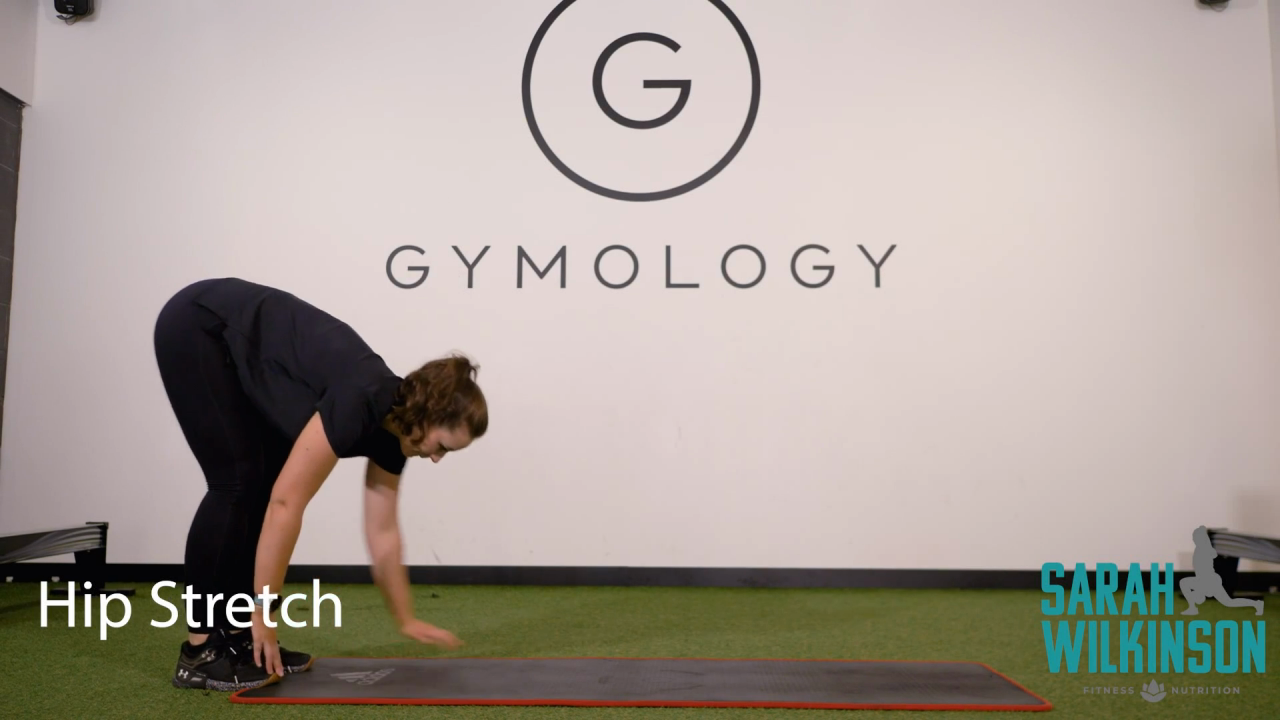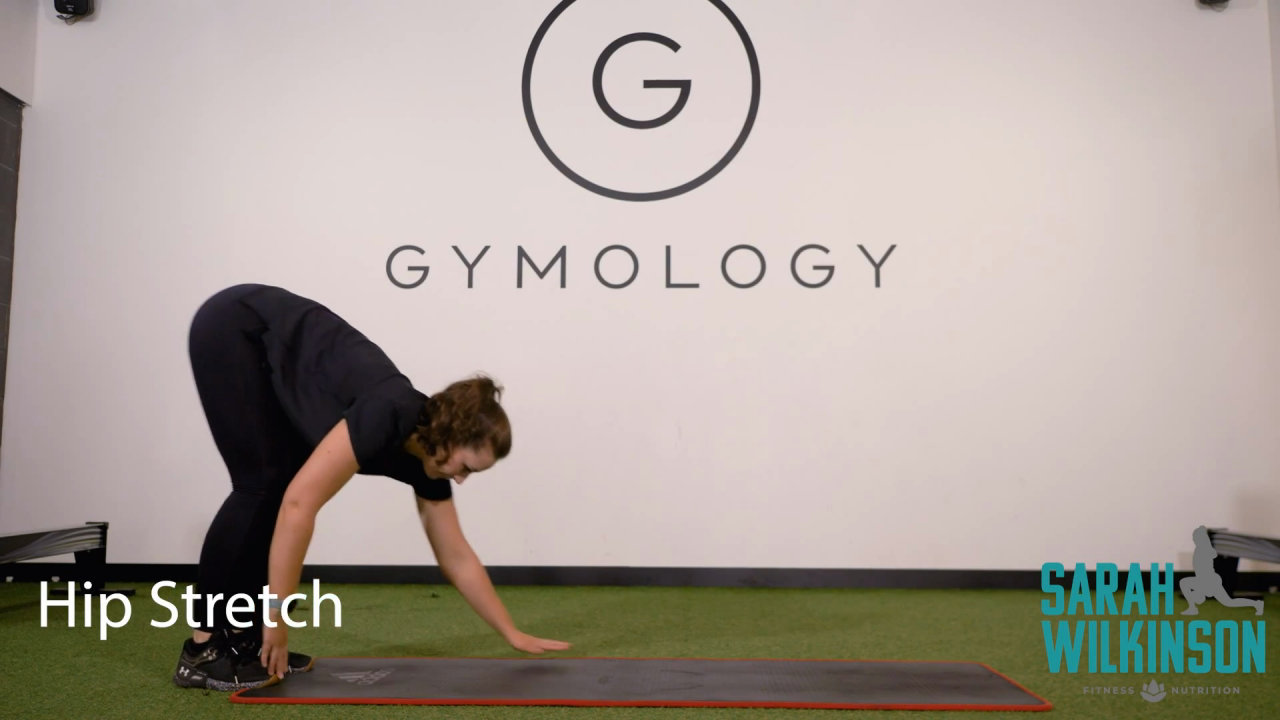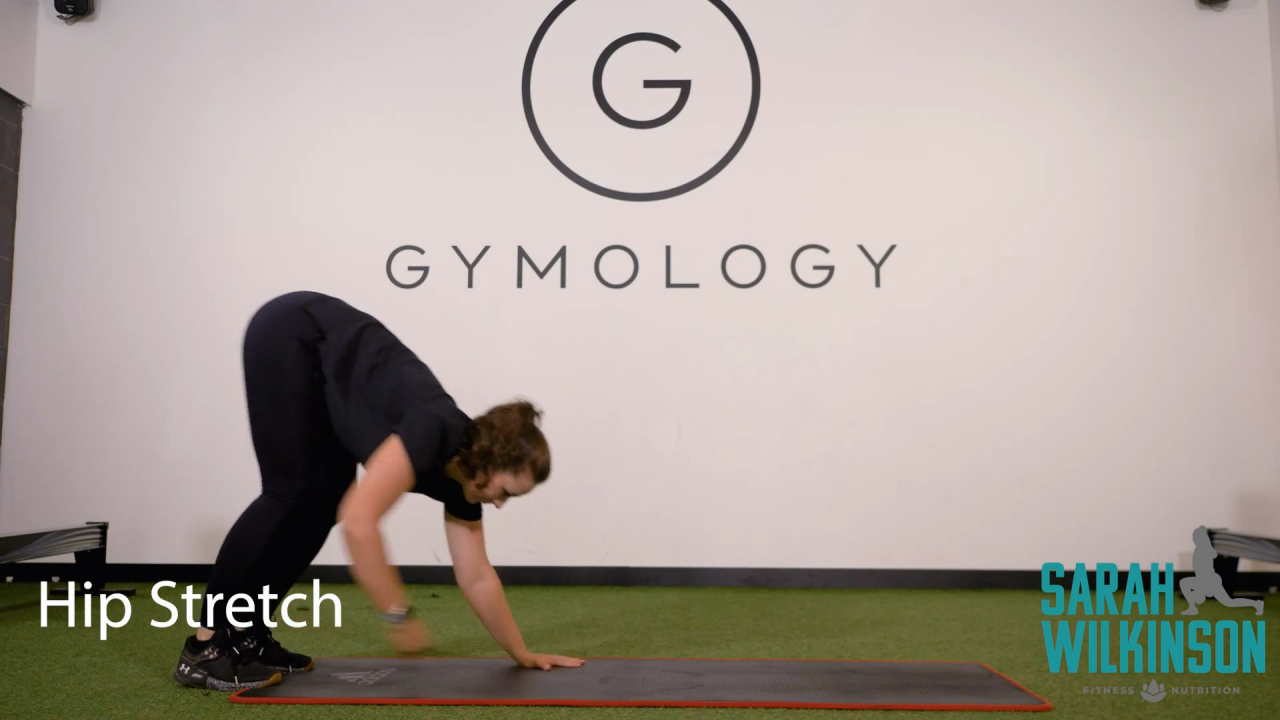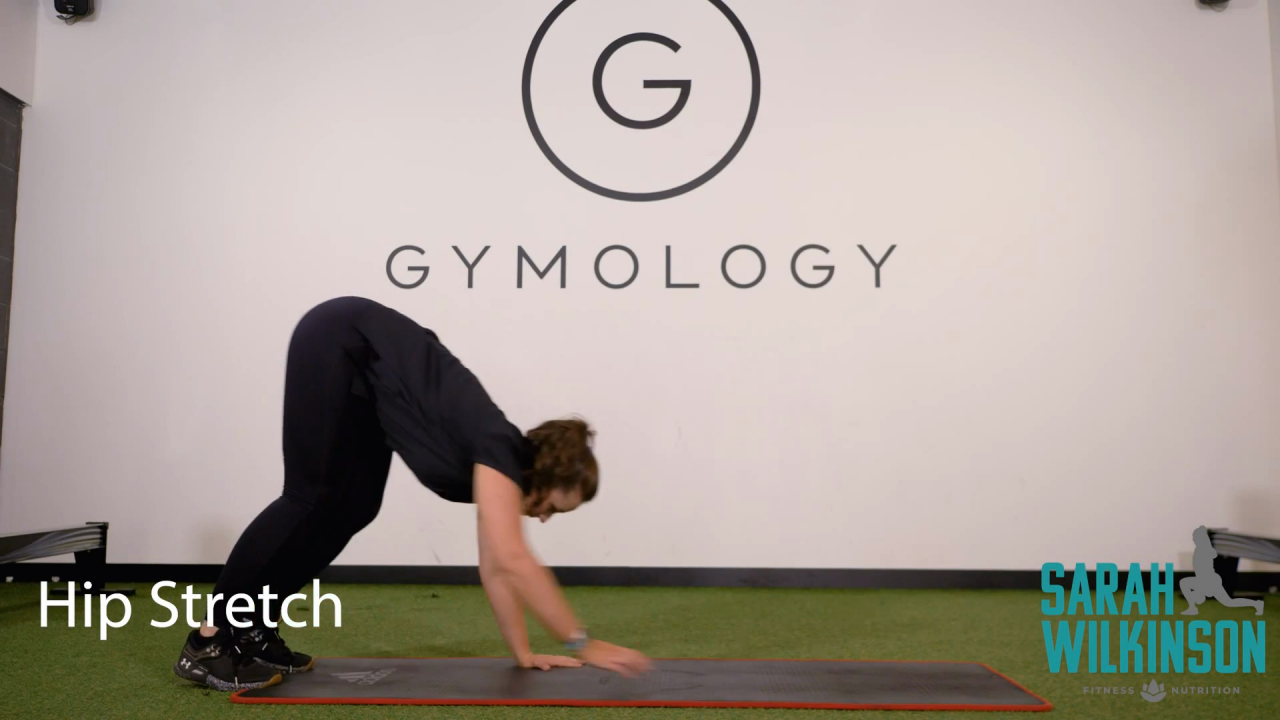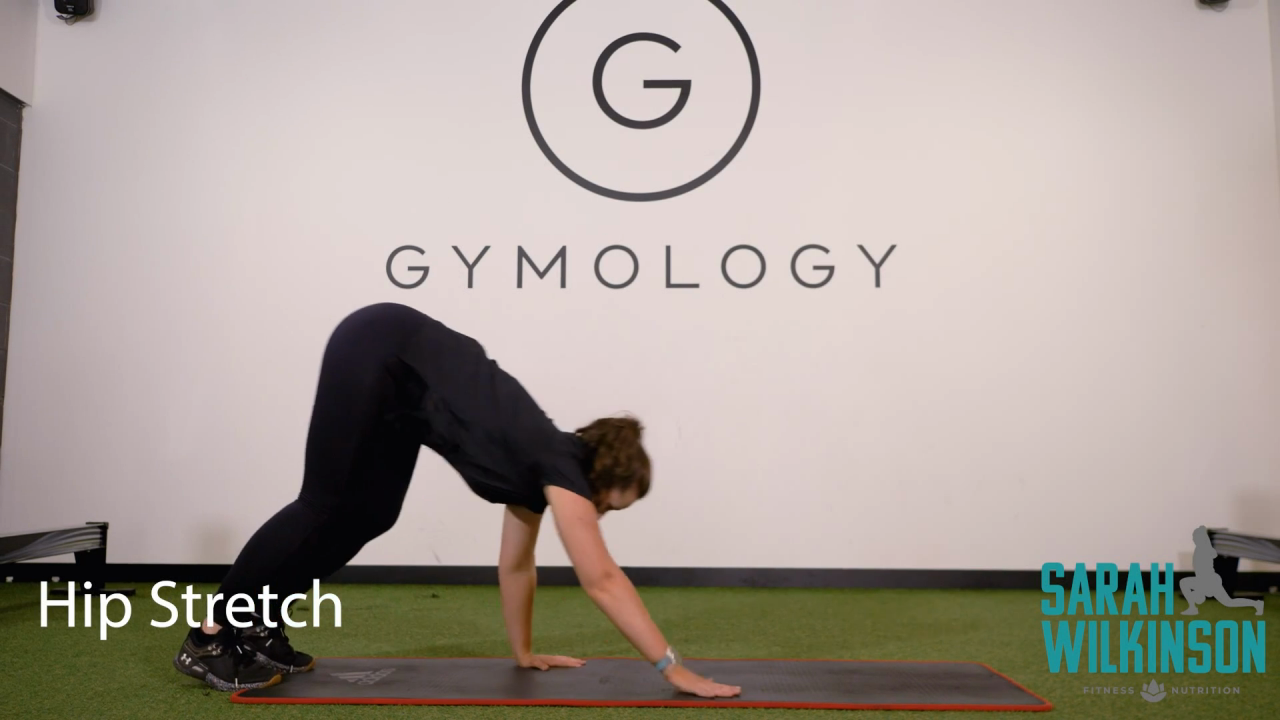
dt=0.2s
person 1, frame 1
left shoulder: (393, 426)
right shoulder: (360, 407)
left elbow: (383, 531)
right elbow: (287, 505)
left wrist: (406, 620)
right wrist: (262, 612)
left hip: (235, 358)
right hip: (198, 328)
left knee: (268, 482)
right knee: (235, 483)
left ankle: (244, 640)
right ankle: (204, 646)
person 1, frame 2
left shoulder: (425, 456)
right shoulder: (387, 418)
left elbow: (456, 555)
right elbow: (297, 504)
left wrist: (513, 635)
right wrist: (279, 612)
left hip: (278, 353)
right hip: (234, 328)
left knee: (283, 490)
right knee: (263, 486)
left ankle: (242, 632)
right ankle: (203, 648)
person 1, frame 3
left shoulder: (460, 472)
right shoulder: (433, 435)
left elbow: (476, 576)
right elbow: (356, 519)
left wrist: (519, 652)
right wrist: (400, 617)
left hip: (332, 364)
right hip: (290, 336)
left knee: (325, 500)
right knee: (293, 493)
left ankle: (248, 634)
right ankle: (206, 646)
person 1, frame 4
left shoulder: (490, 467)
right shoulder: (497, 453)
left elbow: (497, 569)
right elbow: (513, 563)
left wrist: (521, 652)
right wrist: (583, 643)
left hip: (363, 376)
right hip: (342, 343)
left knee: (353, 509)
right knee: (311, 498)
left ankle: (253, 632)
right ankle: (208, 639)
person 1, frame 5
left shoulder: (543, 470)
right shoulder: (567, 470)
left elbow: (516, 561)
right elbow: (601, 578)
left wrist: (523, 650)
right wrist: (672, 668)
left hip: (402, 372)
right hip: (376, 351)
left knee: (372, 515)
right knee: (328, 506)
left ankle: (258, 627)
right ankle: (208, 637)
